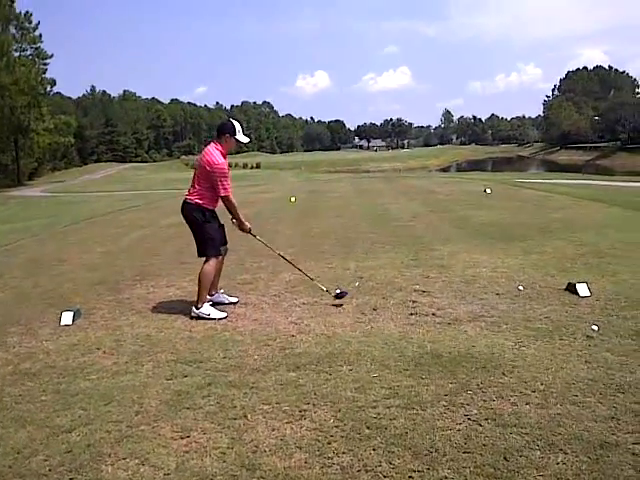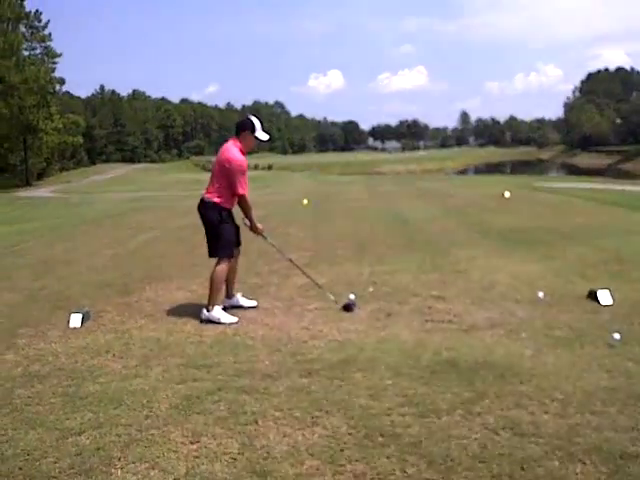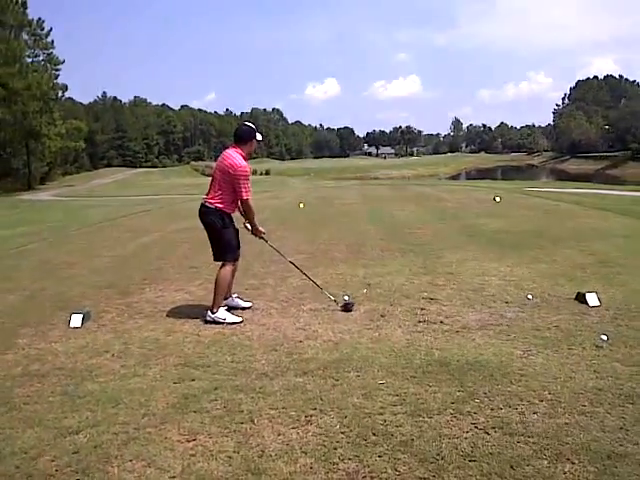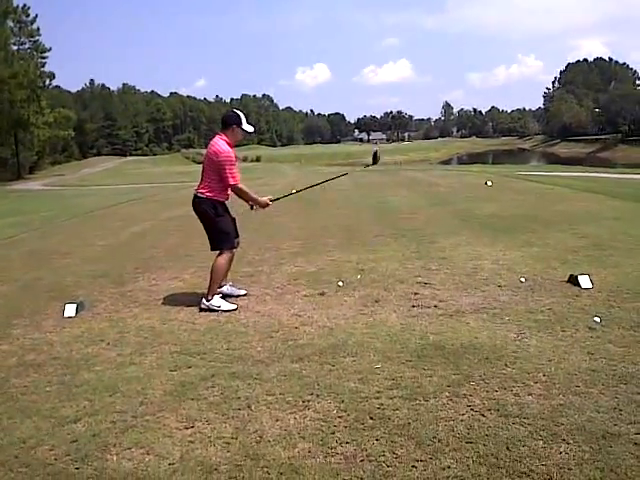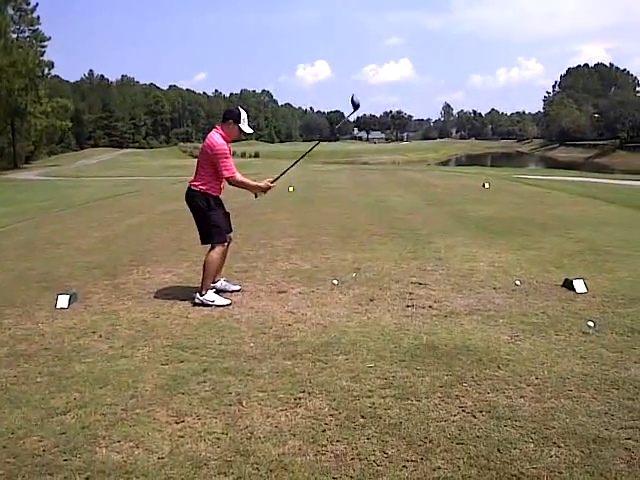
dt=0.5s
person 1, frame 1
left shoulder: (212, 150)
right shoulder: (218, 162)
left elbow: (223, 195)
right elbow: (226, 197)
left wrist: (235, 217)
right wrist: (241, 221)
left hip: (203, 208)
right hip: (198, 210)
left knee: (221, 249)
right knee: (213, 256)
left ankle: (213, 293)
right ankle: (200, 306)
person 1, frame 2
left shoulder: (230, 148)
right shoulder: (237, 158)
right elbow: (242, 195)
left wrist: (246, 217)
right wrist: (252, 222)
left hip: (219, 207)
right hip: (215, 209)
left knee: (233, 252)
right knee: (224, 258)
left ankle: (231, 297)
right ankle: (211, 309)
person 1, frame 3
left shoulder: (228, 154)
right shoulder: (241, 165)
right elbow: (245, 201)
left wrist: (245, 216)
right wrist: (255, 227)
left hip: (216, 211)
right hip: (216, 214)
left knee: (233, 256)
right knee: (229, 260)
left ankle: (227, 298)
right ankle: (215, 311)
person 1, frame 4
left shoulder: (219, 143)
right shoulder: (224, 151)
left elbow: (231, 184)
right elbow: (235, 186)
left wrist: (250, 199)
right wrist: (258, 201)
left hip: (212, 201)
right hip: (209, 203)
left knee: (232, 243)
right knee: (226, 248)
left ankle: (221, 286)
right ankle: (210, 299)
person 1, frame 5
left shoulder: (220, 139)
right shoulder: (218, 144)
left elbow: (232, 173)
right elbow: (232, 179)
left wrist: (254, 186)
right wrist: (258, 186)
left hip: (209, 196)
right hip: (202, 197)
left knee: (226, 237)
right knee: (219, 243)
left ankle: (216, 280)
right ankle: (204, 293)
